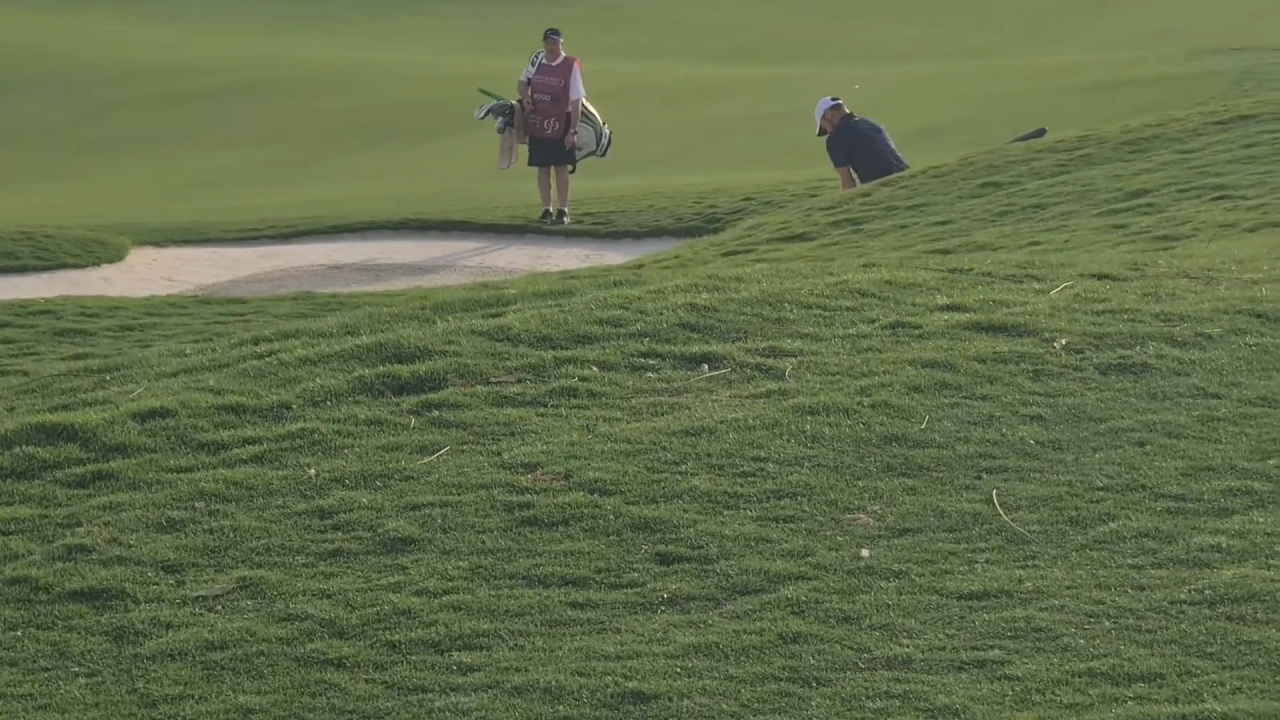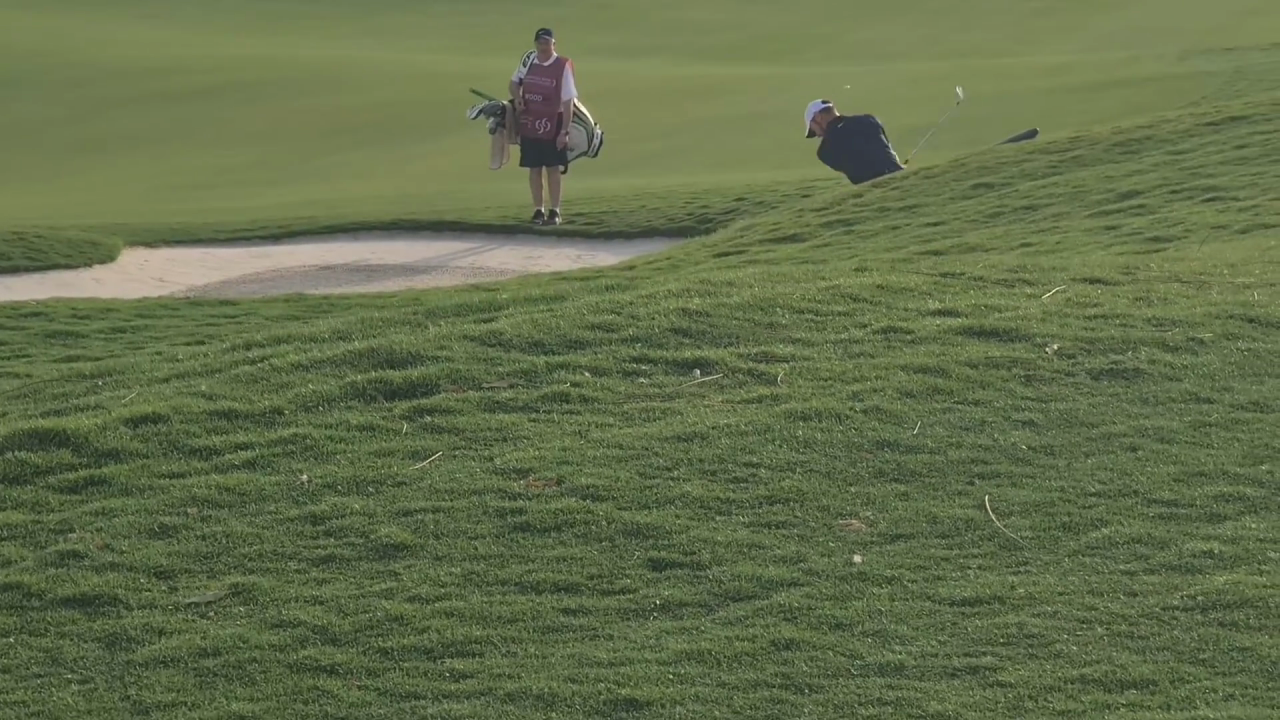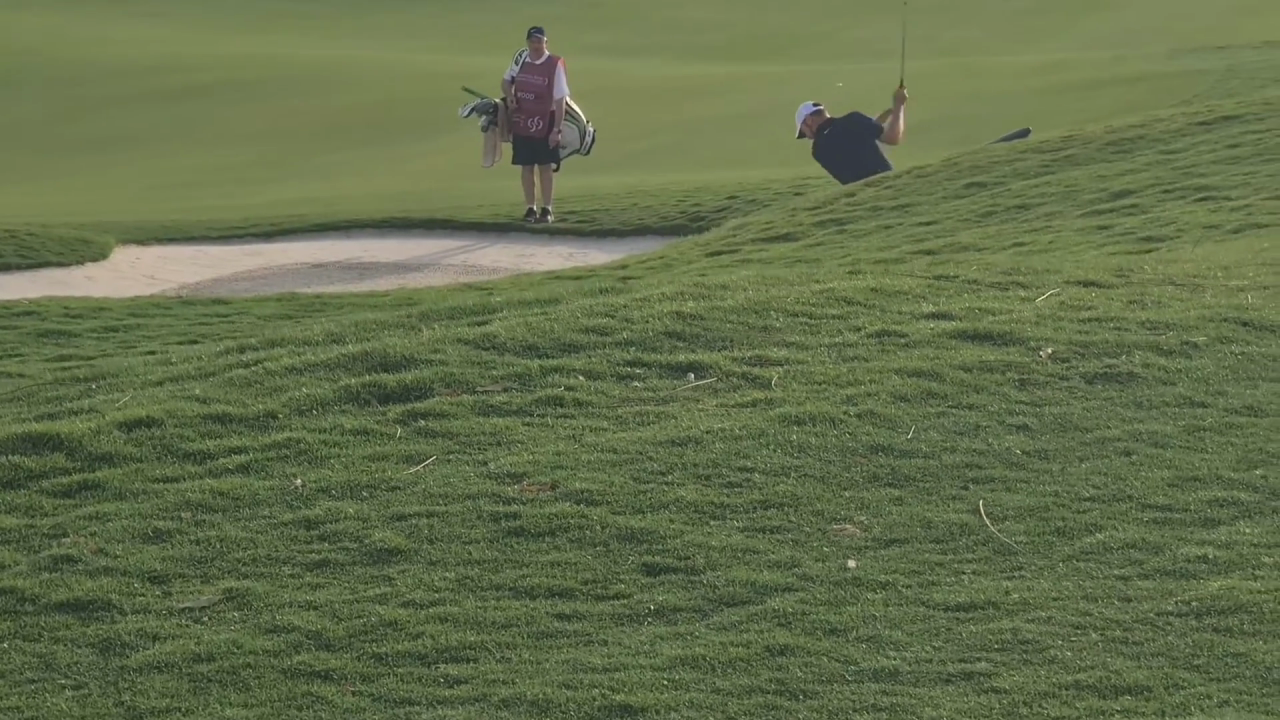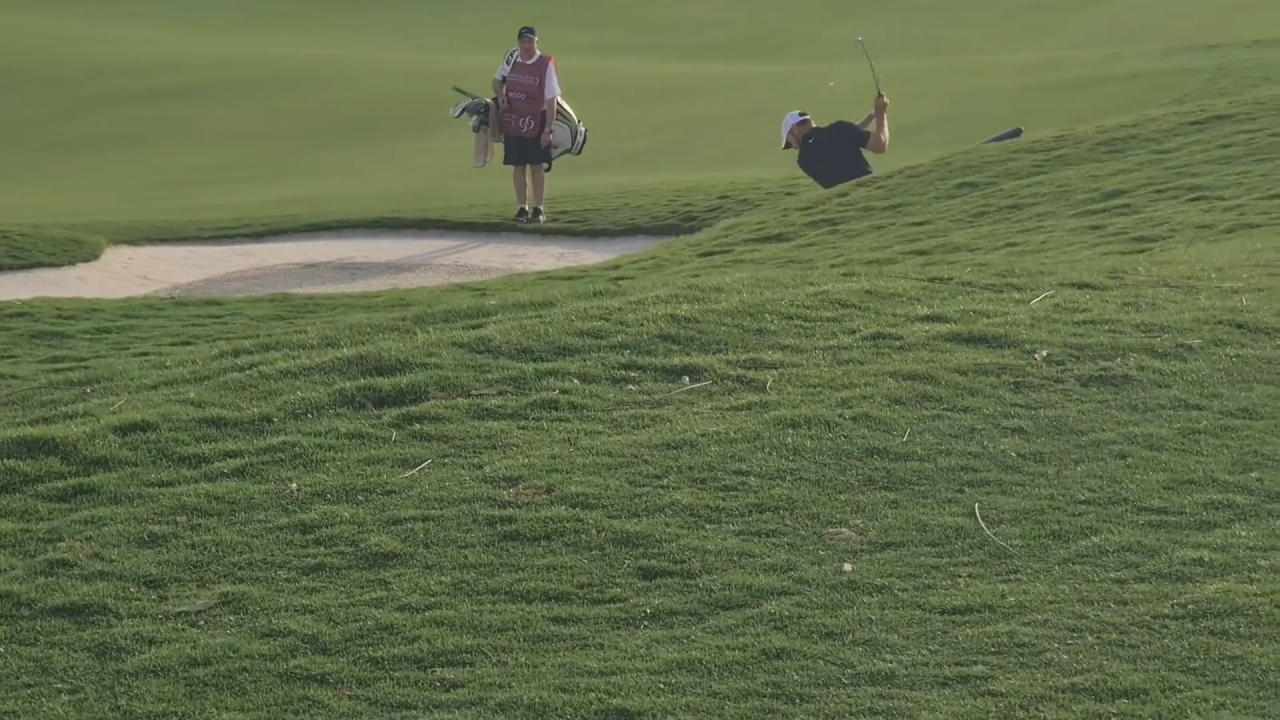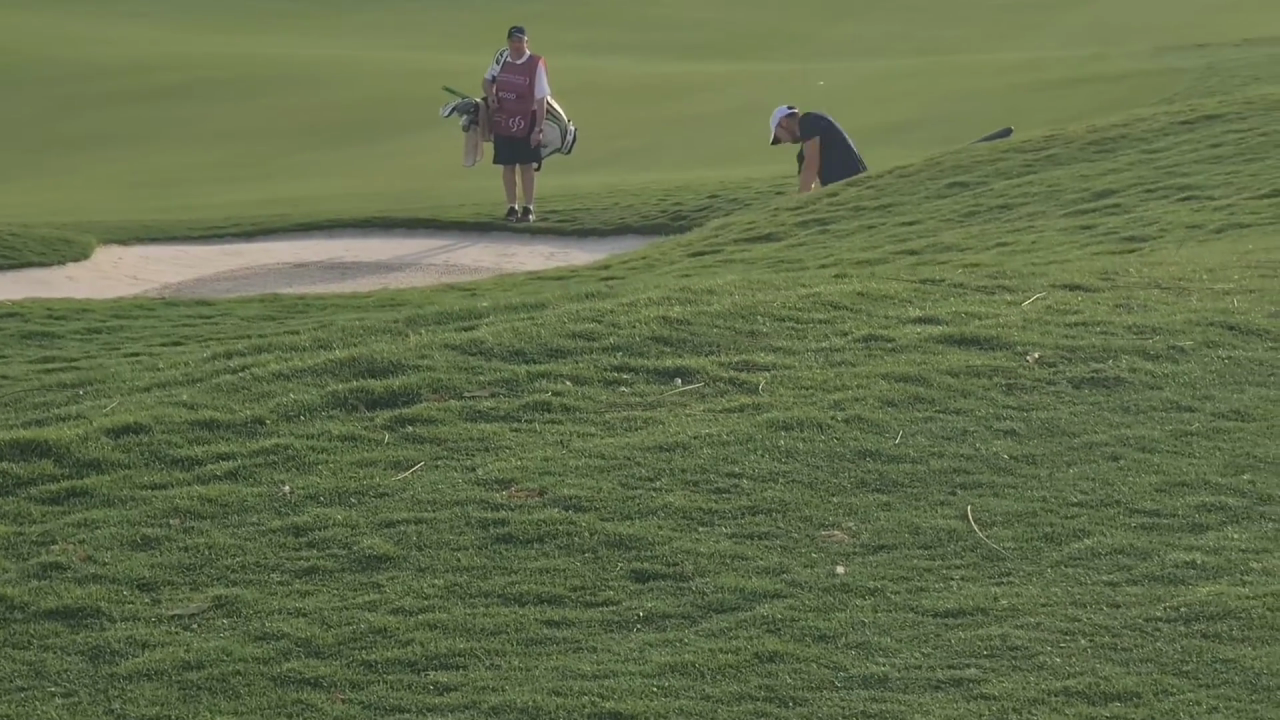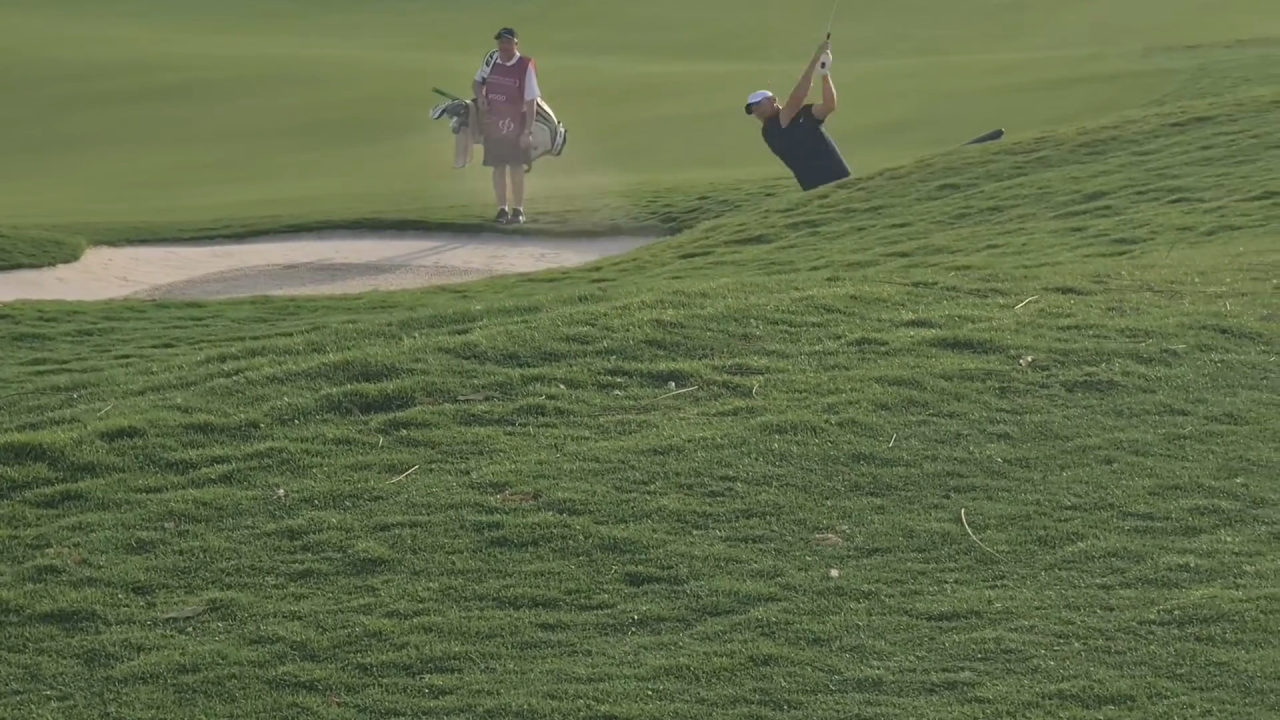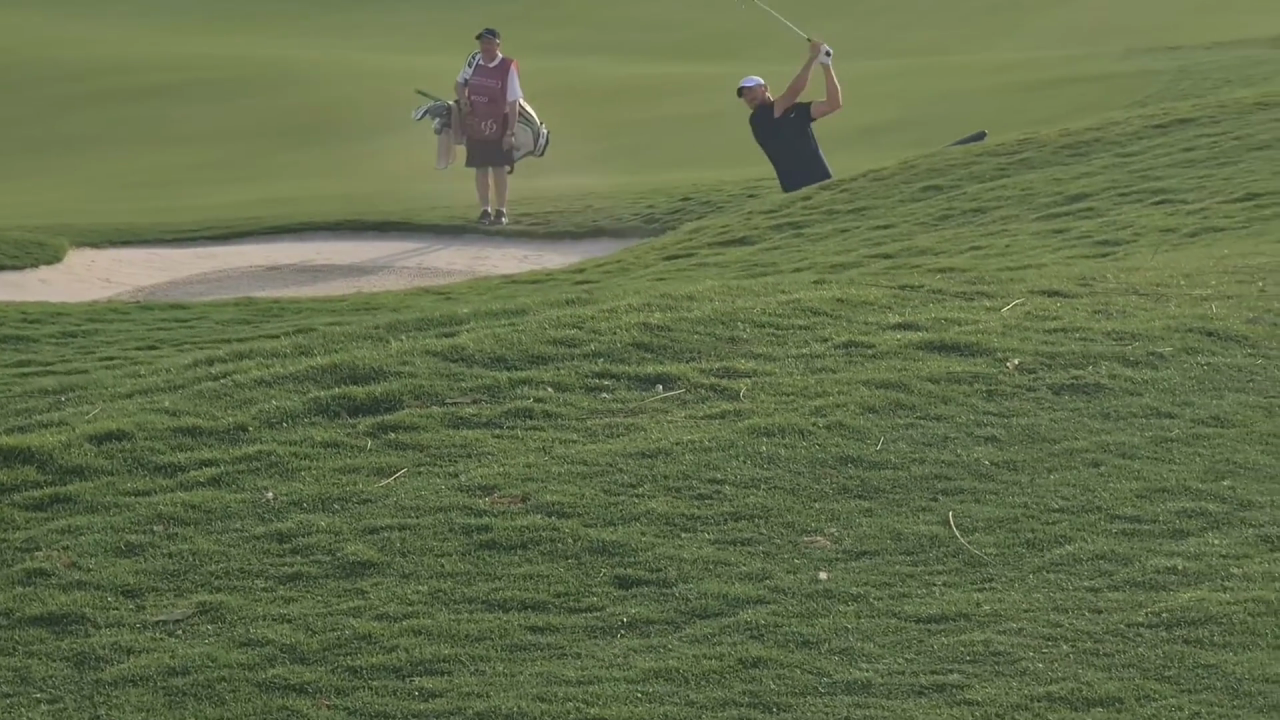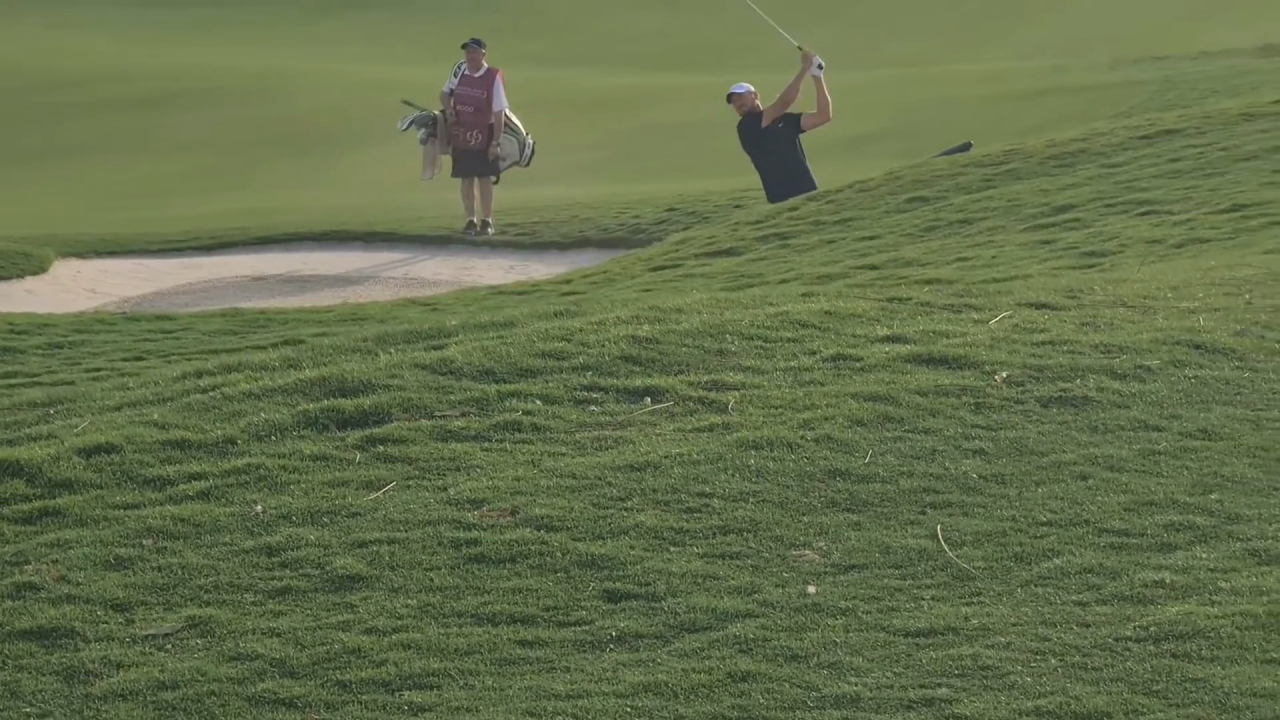
dt=0.2s
person 1, frame 1
left shoulder: (571, 65)
right shoulder: (536, 59)
left elbow: (576, 100)
right elbow: (523, 82)
left wrist: (573, 131)
right wrist: (525, 96)
left hip: (560, 124)
right hip: (537, 123)
left knee: (561, 168)
right knee: (542, 168)
left ankle: (563, 211)
right ankle: (546, 209)
person 1, frame 2
left shoulder: (563, 65)
right shoulder: (528, 60)
left elbow: (568, 101)
right elbow: (514, 82)
left wrist: (564, 131)
right wrist: (517, 96)
left hip: (551, 124)
right hip: (528, 123)
left knee: (553, 169)
right knee: (534, 169)
left ankle: (555, 211)
right ankle: (538, 210)
person 1, frame 3
left shoulder: (555, 64)
right shoulder: (520, 58)
left elbow: (560, 99)
right elbow: (507, 80)
left wrist: (557, 129)
right wrist: (509, 95)
left hip: (544, 123)
right hip: (521, 121)
left knee: (545, 167)
right knee: (526, 167)
left ankle: (547, 209)
right ankle: (531, 208)
person 1, frame 4
left shoulder: (546, 64)
right shoulder: (512, 58)
left elbow: (551, 99)
right elbow: (498, 80)
left wrist: (548, 129)
right wrist: (500, 95)
left hip: (535, 122)
right hip: (512, 121)
left knee: (537, 167)
right knee: (518, 166)
left ankle: (539, 209)
right ankle: (522, 208)
person 1, frame 5
left shoulder: (536, 64)
right shoulder: (501, 57)
left elbow: (541, 98)
right elbow: (487, 80)
left wrist: (538, 129)
right wrist: (490, 95)
left hip: (525, 122)
right hip: (502, 121)
left knee: (526, 166)
right knee: (507, 166)
left ankle: (529, 208)
right ankle: (512, 207)
person 1, frame 6
left shoulder: (526, 65)
right shoulder: (491, 59)
left elbow: (531, 100)
right elbow: (477, 81)
left wrist: (528, 131)
right wrist: (480, 97)
left hip: (515, 124)
right hip: (492, 123)
left knee: (516, 168)
right knee: (497, 168)
left ankle: (518, 210)
right ankle: (502, 209)
person 1, frame 7
left shoulder: (508, 67)
right shoulder: (474, 60)
left elbow: (513, 101)
right elbow: (460, 83)
left wrist: (510, 132)
right wrist: (462, 98)
left hip: (497, 125)
right hip: (474, 124)
left knee: (498, 169)
right knee: (480, 169)
left ankle: (501, 211)
right ankle: (485, 210)
person 1, frame 8
left shoulder: (494, 76)
right shoulder: (459, 70)
left elbow: (499, 112)
right elbow: (445, 92)
left wrist: (495, 142)
right wrist: (448, 108)
left hip: (483, 135)
right hip: (460, 134)
left knee: (485, 179)
right knee: (466, 179)
left ankle: (487, 222)
right ankle: (471, 220)
